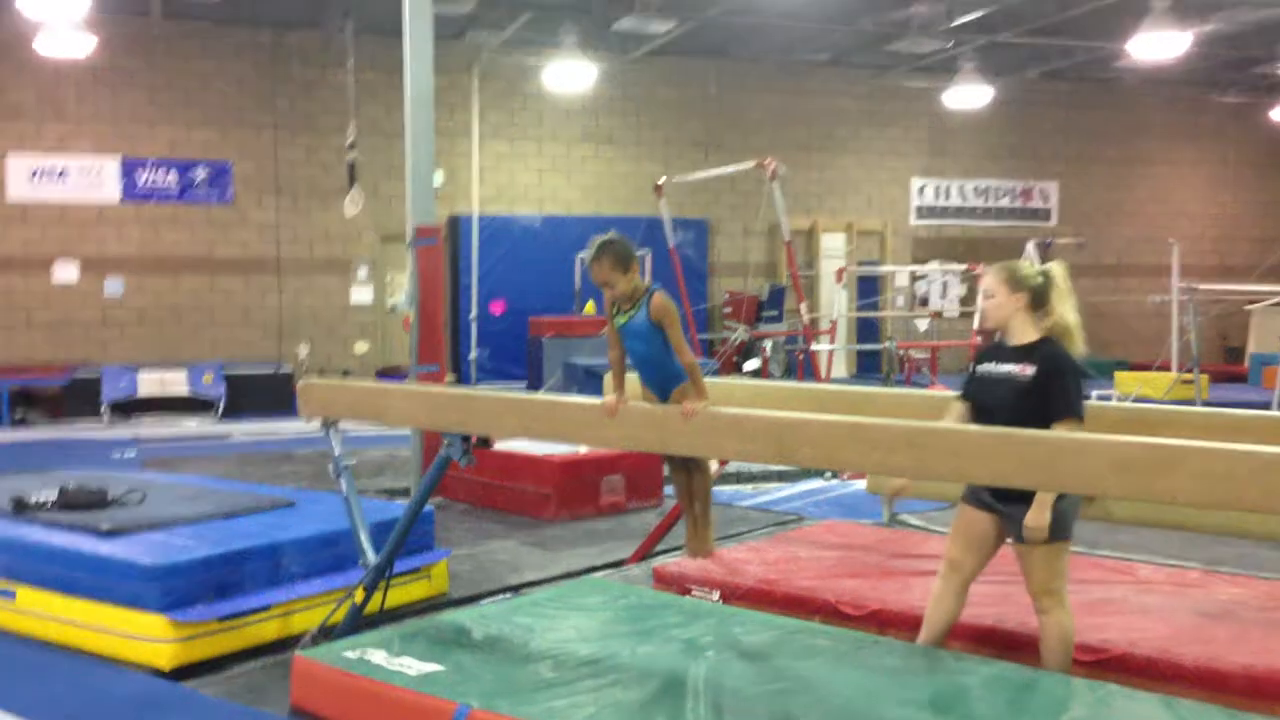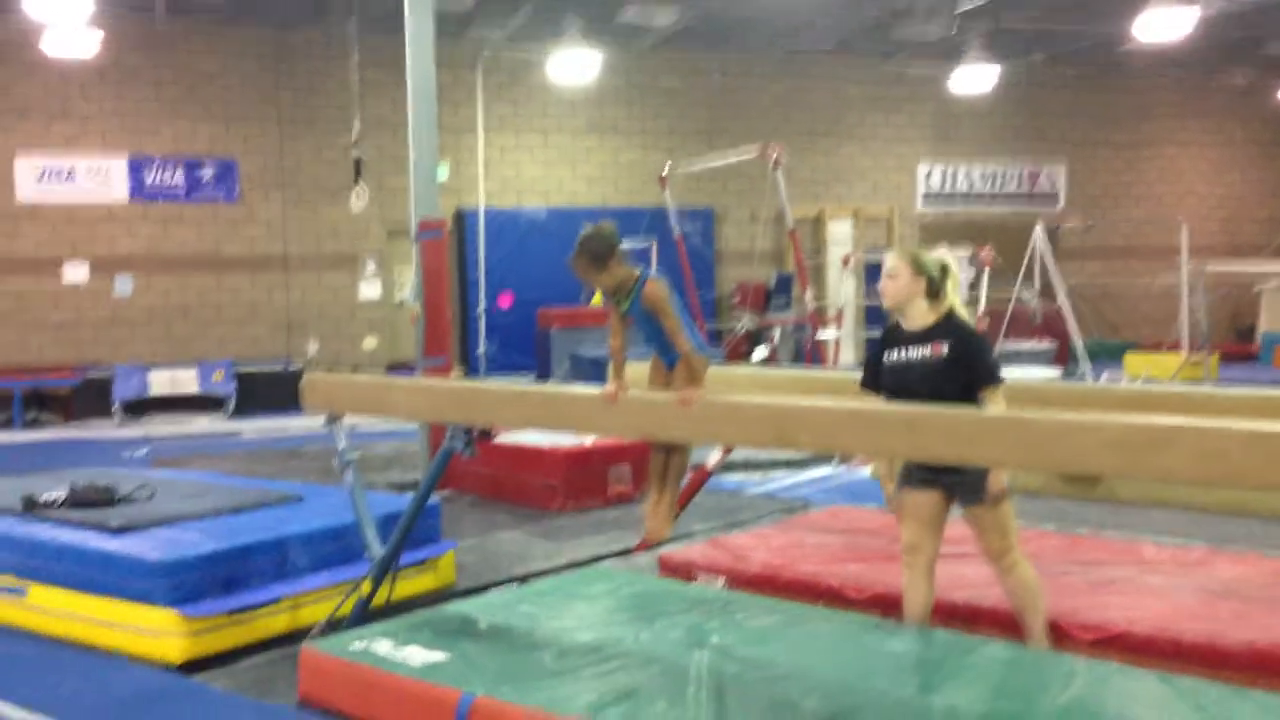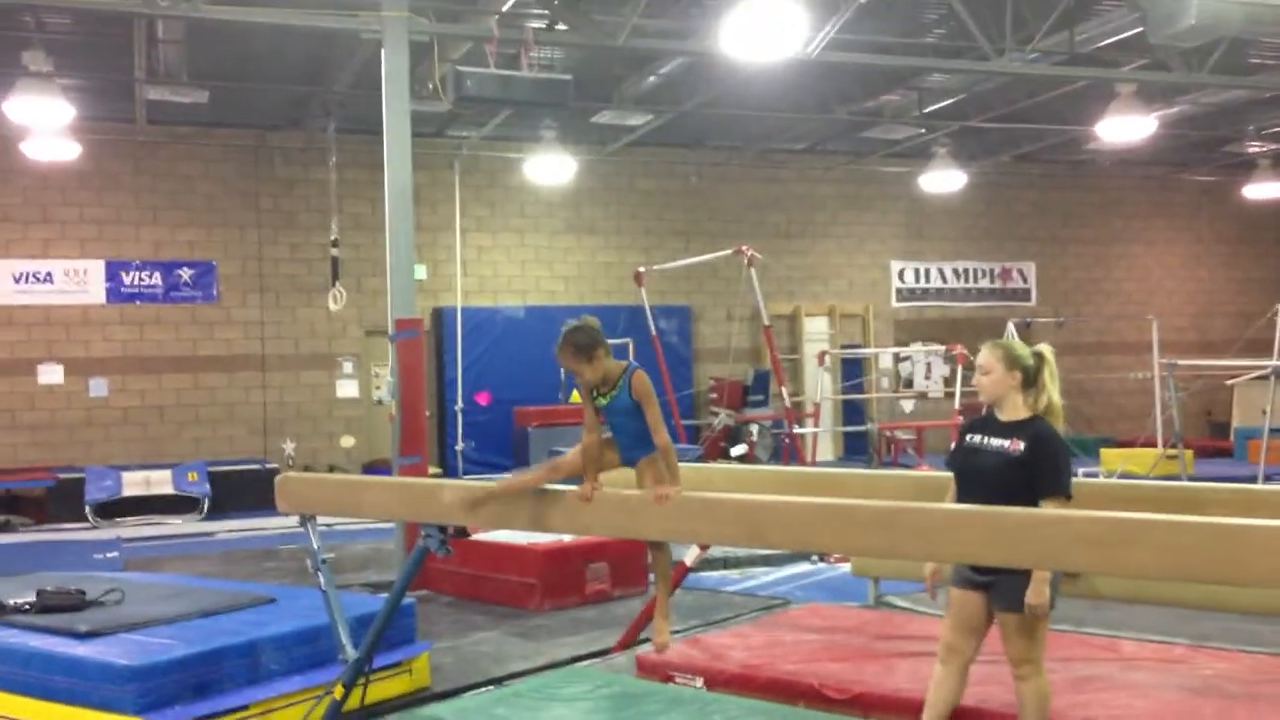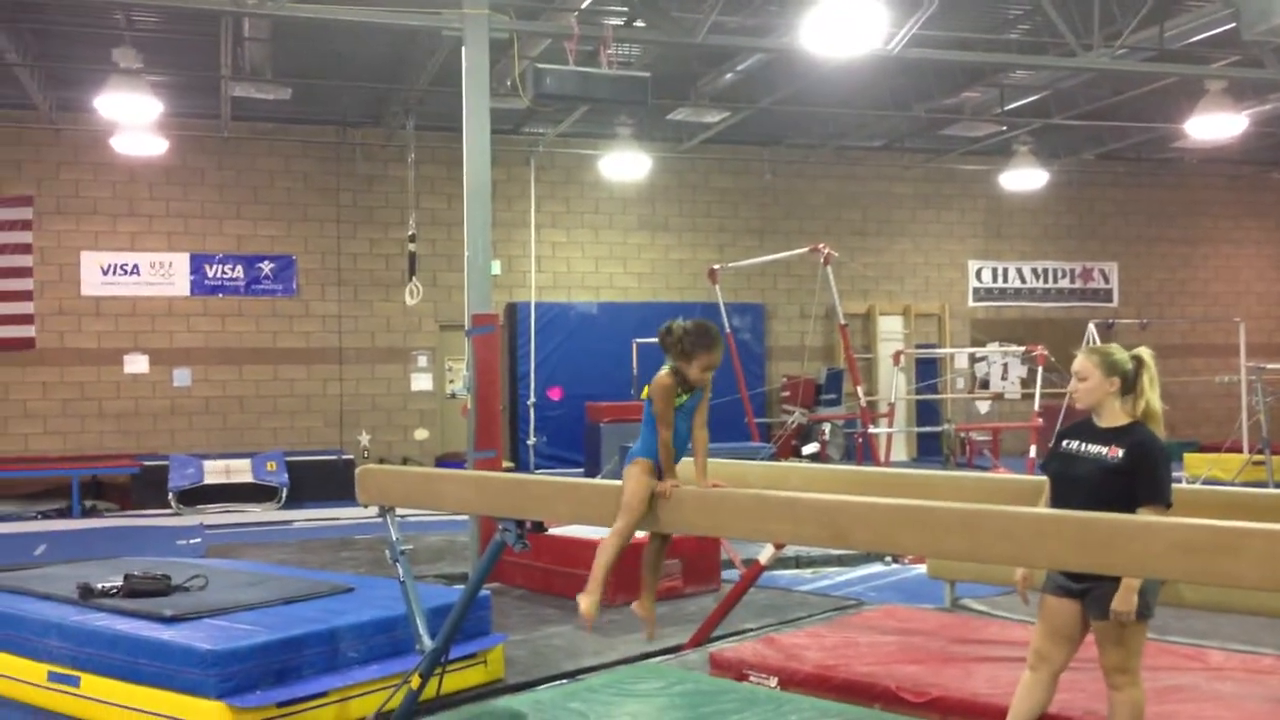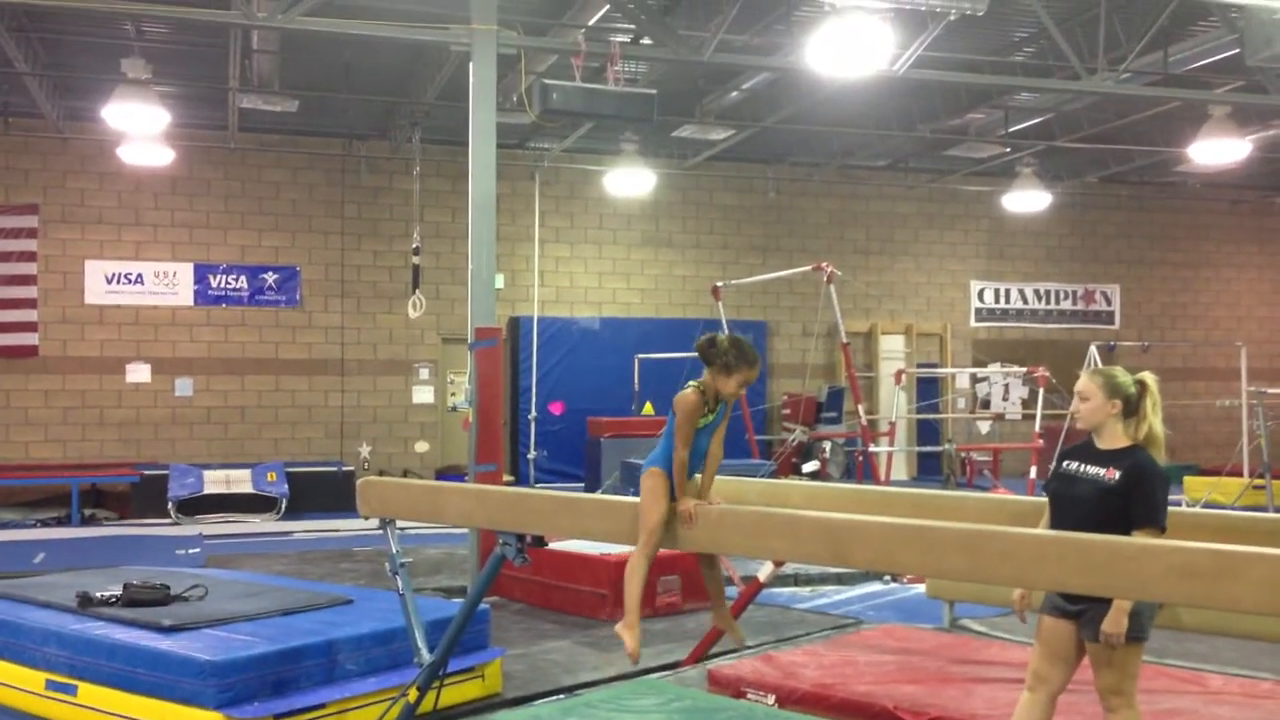
dt=1s
person 1, frame 1
left shoulder: (1056, 361)
right shoulder: (987, 356)
right elbow: (958, 419)
left wrist: (1042, 505)
left hip: (1036, 498)
right hip: (987, 489)
left knee: (1047, 597)
right knee: (952, 571)
person 1, frame 2
left shoulder: (961, 337)
right shoulder: (888, 343)
left elbow: (993, 401)
left wrist: (998, 467)
right wrist: (886, 475)
left hip: (972, 464)
right hip: (920, 467)
left knee: (1004, 555)
right knee: (915, 554)
left ankle: (1039, 650)
person 1, frame 3
left shoulder: (1043, 439)
right shoulder: (973, 430)
right elbow: (956, 496)
left wrist: (1041, 579)
left hip: (1019, 570)
right hip: (972, 564)
left knee: (1025, 665)
right knee: (951, 654)
person 1, frame 4
left shoulder: (1144, 445)
right shoulder: (1070, 435)
right elbow: (1049, 501)
left wrist: (1131, 587)
left hip: (1116, 577)
right hip: (1066, 570)
left knee: (1120, 675)
right knee: (1040, 661)
person 1, frame 5
left shoulder: (1142, 469)
right shoulder: (1071, 457)
right elbow: (1049, 523)
left wrist: (1121, 608)
left hip: (1113, 598)
right hip: (1064, 592)
right knee: (1039, 683)
person 2, frame 1
left shoulder: (658, 302)
right shoulder: (611, 304)
left elbow: (683, 353)
right elbow: (616, 351)
left wrist: (701, 398)
right wrist: (617, 393)
left hip: (679, 386)
right hip: (651, 389)
left knee: (693, 456)
right knee: (672, 458)
left ankle: (704, 522)
right ankle: (690, 523)
person 2, frame 2
left shoulder: (651, 287)
right shoulder: (613, 291)
left elbow: (679, 338)
right elbow: (617, 338)
left wrist: (696, 384)
right wrist: (617, 381)
left hip: (689, 353)
right hip: (663, 355)
left ankle: (668, 503)
right ankle: (654, 499)
person 2, frame 3
left shoulder: (636, 378)
right shoulder: (588, 386)
left elbow: (659, 432)
right elbow: (591, 433)
left wrist: (672, 482)
right wrist: (590, 480)
left hip: (647, 451)
right hip: (616, 444)
right knee: (556, 468)
left ankle: (662, 613)
right ankle: (481, 495)
person 2, frame 4
left shoulder: (703, 382)
right shoulder: (664, 381)
left elbow: (699, 429)
right elbow: (664, 433)
left wrist: (701, 478)
right wrist: (667, 476)
left hip: (666, 466)
right hip: (644, 461)
left knee: (661, 535)
right knee: (628, 521)
left ankle: (646, 602)
right ankle: (591, 593)
person 2, frame 5
left shoulder: (726, 398)
right shoulder: (691, 398)
left elbow: (715, 448)
right elbow: (681, 451)
left wrist: (704, 494)
right wrist: (681, 498)
left hip: (686, 476)
right hip: (660, 471)
right knee: (649, 542)
left ankle: (721, 613)
right ankle: (630, 622)
